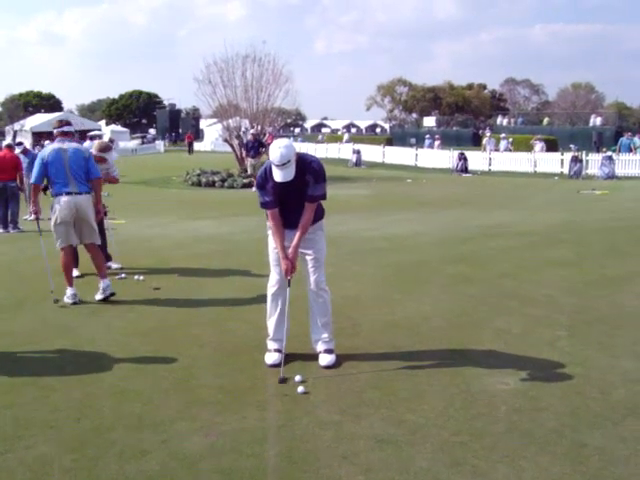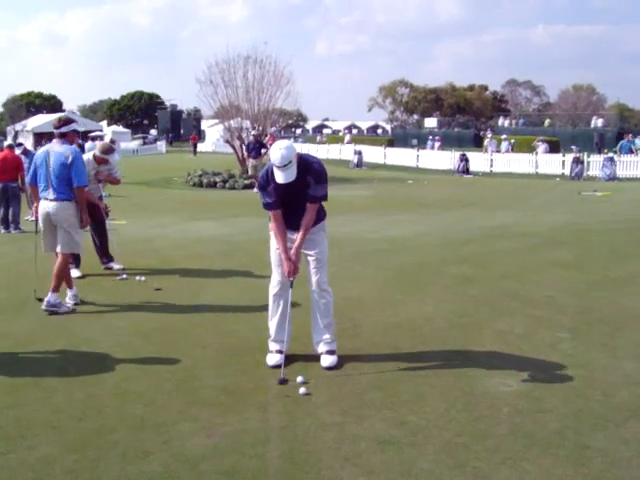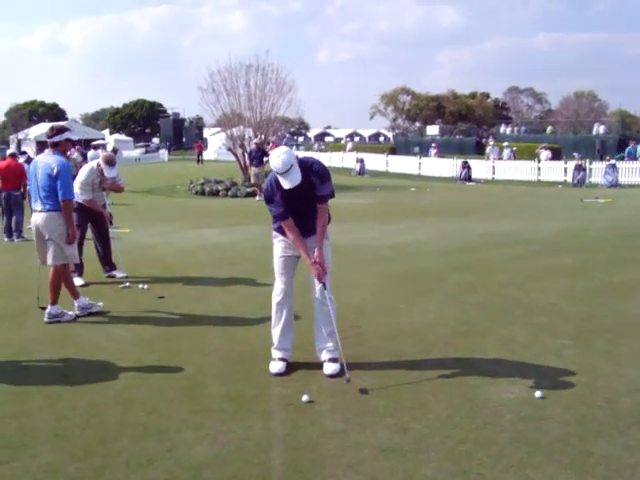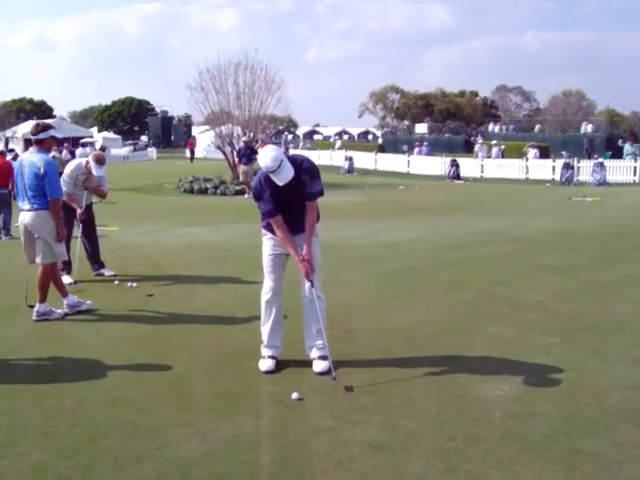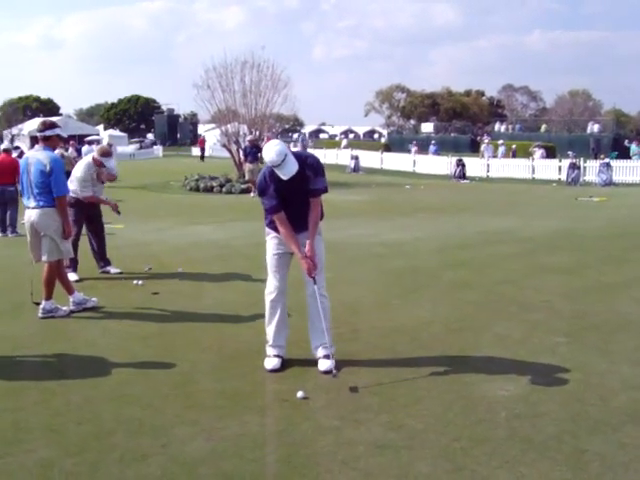
dt=0.7s
person 1, frame 1
left shoulder: (314, 168)
right shoulder: (264, 176)
left elbow: (309, 211)
right elbow: (273, 218)
left wrist: (295, 248)
right wrist: (282, 255)
left hip: (311, 229)
right hip: (279, 230)
left knee: (317, 284)
right knee: (277, 284)
left ankle: (324, 343)
right ankle: (275, 343)
person 1, frame 2
left shoulder: (315, 169)
right shoulder: (266, 177)
left elbow: (311, 211)
right elbow: (276, 219)
left wrist: (298, 248)
right wrist: (285, 257)
left hip: (313, 229)
right hip: (281, 231)
left knee: (320, 285)
right knee: (279, 284)
left ankle: (326, 344)
right ankle: (277, 344)
person 1, frame 3
left shoulder: (317, 170)
right shoulder: (271, 188)
left elbow: (322, 211)
right elbow: (289, 228)
left wrist: (318, 250)
right wrist: (309, 262)
left hip: (316, 235)
right hip: (285, 238)
left knee: (322, 292)
right knee: (282, 292)
left ankle: (329, 352)
right ankle: (280, 352)
person 1, frame 4
left shoulder: (307, 167)
right shoulder: (261, 185)
left elbow: (312, 208)
right elbow: (279, 226)
left wrist: (307, 246)
right wrist: (297, 259)
left hip: (305, 233)
right hip: (275, 236)
left knee: (312, 290)
right knee: (271, 291)
left ankle: (318, 350)
right ankle: (270, 350)
person 1, frame 5
left shoulder: (311, 164)
right shoulder: (265, 181)
left elbow: (315, 205)
right elbow: (281, 222)
left wrist: (310, 243)
right wrist: (299, 257)
left hip: (309, 232)
right hip: (278, 235)
left knee: (317, 290)
right knee: (275, 291)
left ankle: (324, 349)
right ankle: (275, 349)
person 2, frame 1
left shoulder: (46, 152)
right shoulder: (82, 150)
left elbow: (36, 182)
right elbow: (96, 179)
left wrist: (34, 203)
right wrist: (98, 203)
left hip: (62, 202)
right hip: (84, 200)
left knee: (66, 248)
right knee: (91, 244)
left ankle: (70, 291)
right ankle: (105, 283)
person 2, frame 2
left shoulder: (40, 152)
right shoulder: (72, 153)
left elbow: (32, 182)
right elbow: (79, 187)
left wrist: (37, 203)
right wrist: (84, 212)
left hip: (44, 206)
right hip: (65, 206)
left knee: (62, 252)
right knee: (64, 253)
left ankle: (72, 292)
right ankle: (52, 299)
person 2, frame 3
left shoulder: (35, 162)
right shoulder: (61, 164)
left elbow: (32, 192)
right elbow: (65, 200)
right wrist: (71, 227)
left hip: (37, 216)
right hip: (54, 217)
left knee: (62, 262)
right knee: (58, 264)
left ankle: (80, 303)
right ankle: (53, 310)
person 2, frame 4
left shoulder: (20, 161)
right shoulder: (47, 162)
left elbow: (18, 192)
right elbow: (53, 199)
right wrist: (60, 225)
left hip: (24, 216)
right hip: (42, 216)
left knee: (50, 261)
right knee: (46, 263)
left ankle: (69, 301)
right ankle: (41, 308)
person 2, frame 5
left shoulder: (25, 158)
right shoulder: (53, 160)
left elbow: (24, 190)
right elbow: (60, 196)
right wrist: (66, 223)
left hip: (30, 213)
right hip: (49, 214)
left knee: (56, 259)
right knee: (52, 260)
left ankle: (75, 298)
right ankle: (47, 306)
person 3, frame 1
left shoulder: (107, 161)
left elbow: (115, 179)
left wrist: (104, 177)
left knee: (99, 228)
left ankle: (105, 260)
right ankle: (72, 266)
person 3, frame 2
left shoulder: (109, 162)
right shoulder: (83, 163)
left elbow: (117, 180)
left wrist: (106, 178)
right wrist: (99, 203)
left hip: (96, 196)
left knee: (100, 229)
left ankle: (107, 260)
right ankle: (74, 266)
person 3, frame 3
left shoulder: (112, 170)
right shoulder: (87, 173)
left elbow: (121, 188)
right elbow: (86, 199)
left wrist: (109, 186)
right wrist: (104, 211)
left hip: (99, 205)
right hip: (81, 205)
left knee: (103, 237)
right knee: (78, 239)
left ankle: (109, 269)
right ankle: (77, 274)
person 3, frame 4
left shoulder: (100, 172)
right shoulder: (73, 167)
left elbow: (103, 195)
right elbow: (66, 192)
left wrist: (92, 187)
right wrist: (77, 208)
left hip: (86, 204)
right hip: (67, 204)
left knee: (91, 236)
right knee: (65, 238)
left ankle: (98, 267)
right ankle: (65, 272)
person 3, frame 5
left shoulder: (105, 163)
right shoulder: (83, 169)
left elbow: (114, 175)
right elbow: (87, 196)
left wrist: (106, 176)
right wrist: (108, 203)
left hip: (93, 200)
right hip: (77, 200)
left knee: (98, 233)
right knee: (74, 235)
left ankle: (104, 264)
right ankle: (71, 270)
